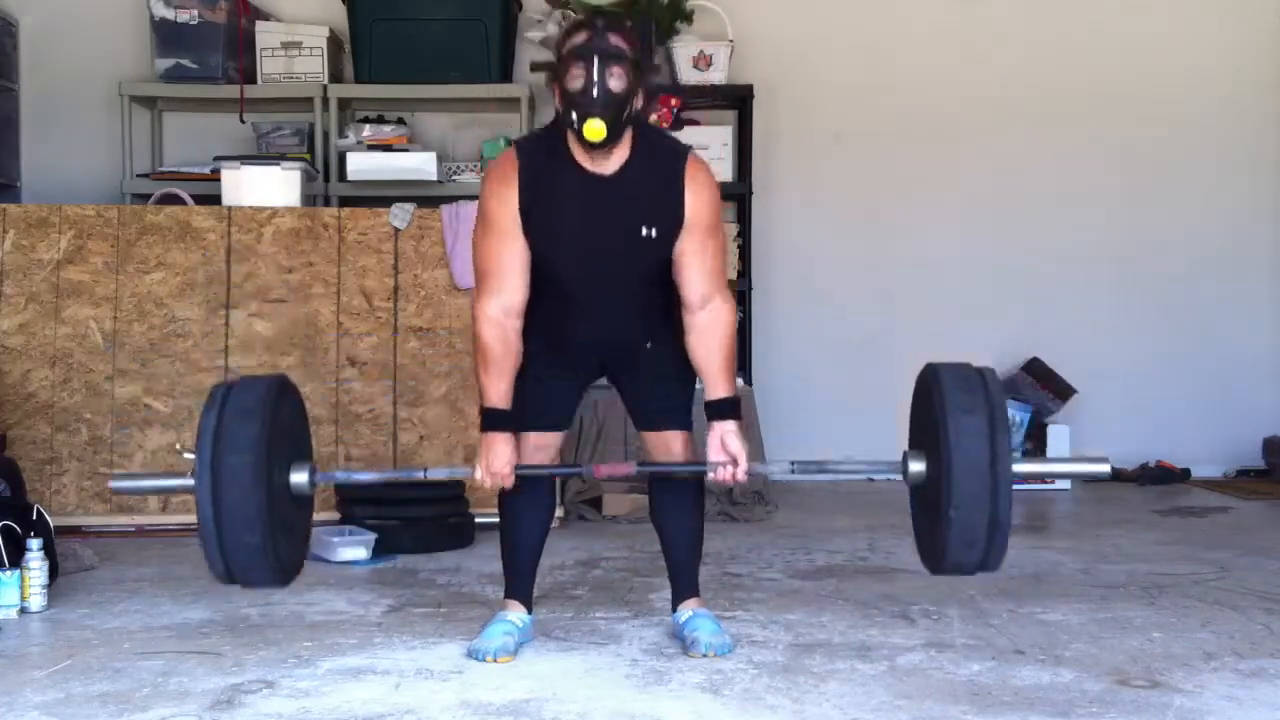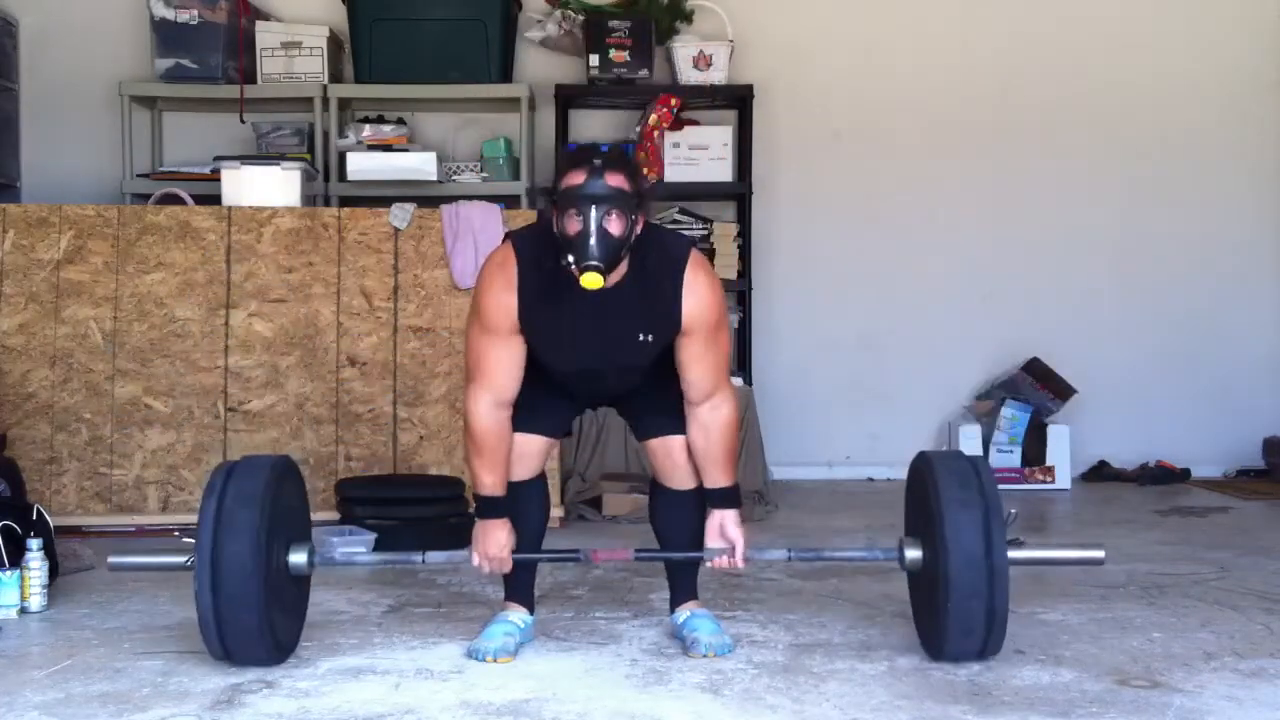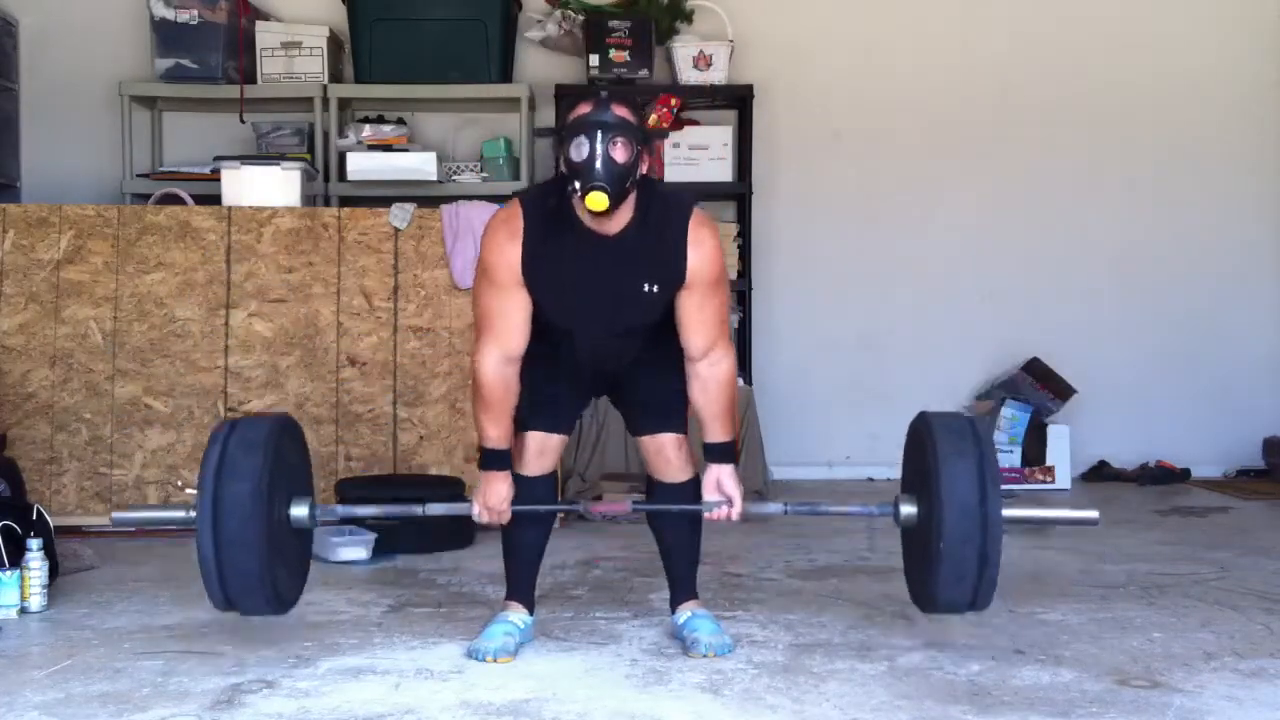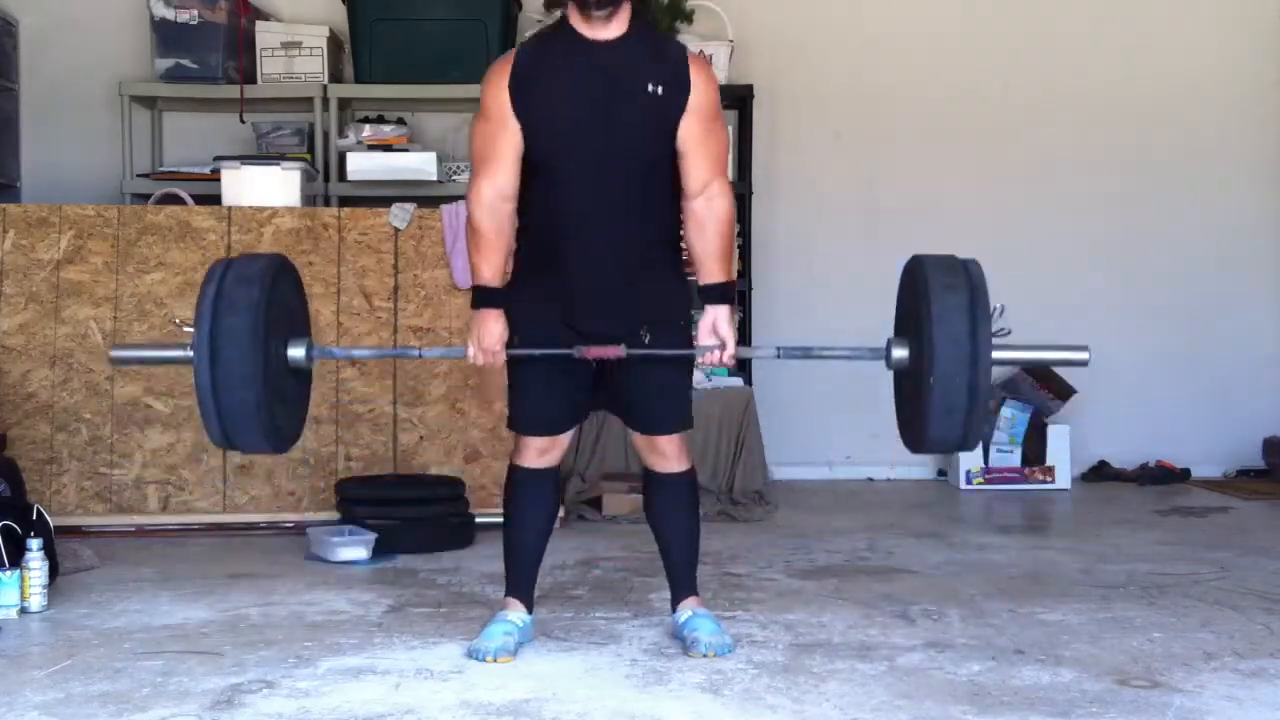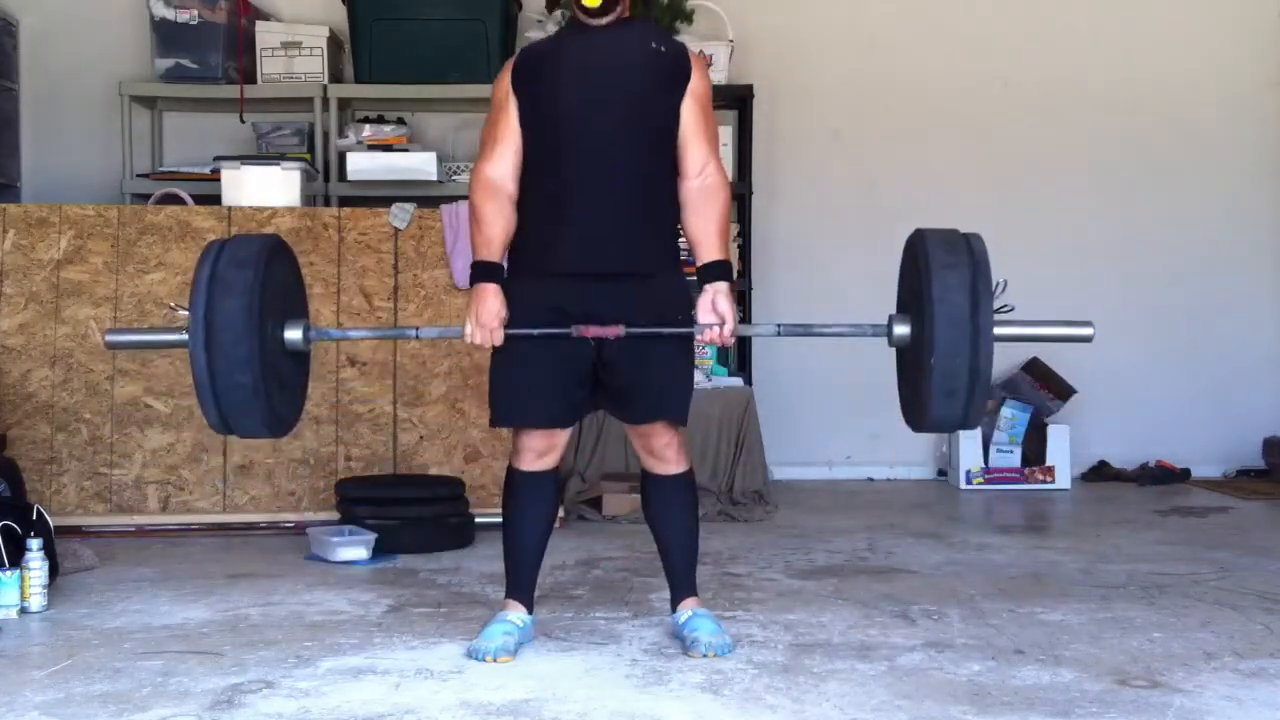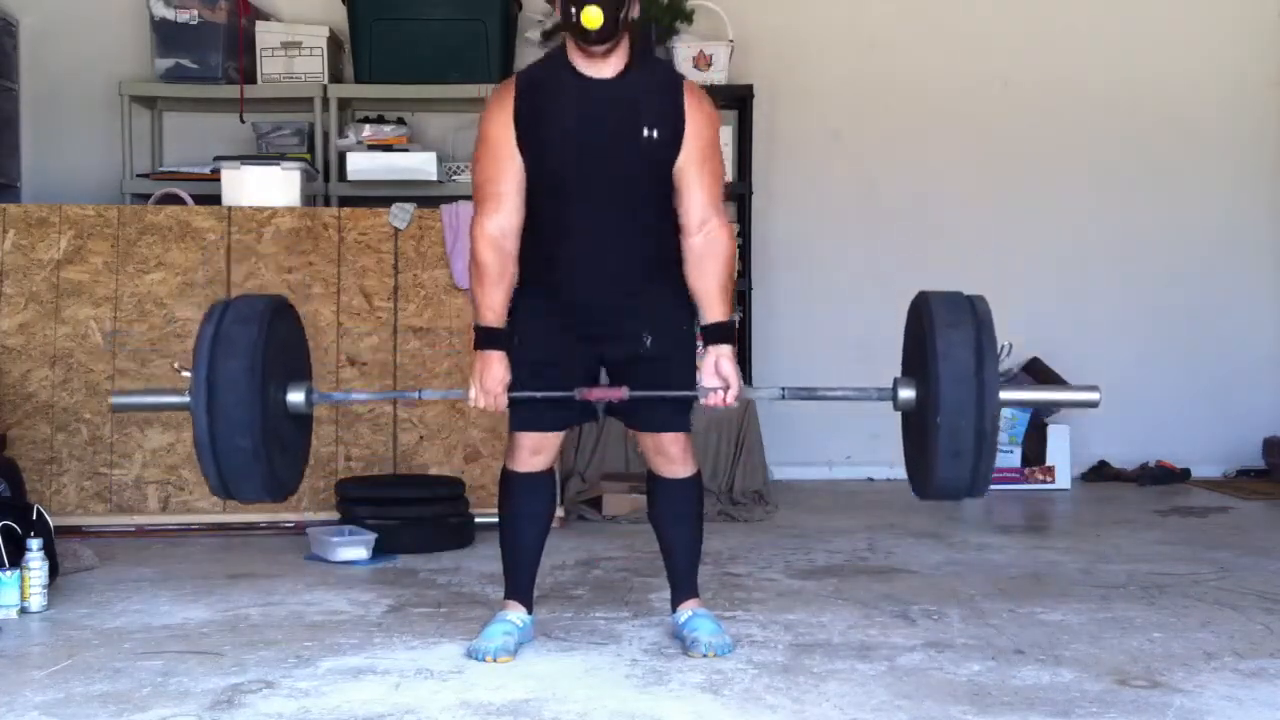
dt=0.4s
person 1, frame 1
left shoulder: (684, 175)
right shoulder: (515, 175)
left elbow: (706, 304)
right elbow: (500, 310)
left wrist: (725, 415)
right wrist: (495, 428)
left hip: (649, 329)
right hip: (551, 333)
left knee: (673, 448)
right knee: (531, 450)
left ankle: (688, 605)
right ankle: (516, 609)
person 1, frame 2
left shoulder: (689, 278)
right shoulder: (509, 272)
left elbow: (709, 401)
right elbow: (489, 401)
left wrist: (724, 504)
right wrist: (490, 511)
left hip: (649, 372)
right hip: (547, 373)
left knee: (679, 457)
right knee: (518, 455)
left ankle: (687, 606)
right ankle: (517, 609)
person 1, frame 3
left shoulder: (690, 234)
right shoulder: (515, 231)
left elbow: (708, 355)
right elbow: (499, 355)
left wrist: (720, 459)
right wrist: (493, 464)
left hip: (649, 351)
right hip: (552, 351)
left knee: (670, 454)
right knee: (531, 454)
left ankle: (687, 606)
right ankle: (517, 609)
person 1, frame 4
left shoulder: (683, 71)
right shoulder: (517, 73)
left elbow: (706, 193)
right elbow: (494, 194)
left wrist: (716, 303)
right wrist: (488, 305)
left hip: (651, 301)
right hip: (544, 303)
left knee: (666, 448)
right knee: (536, 449)
left ankle: (687, 604)
right ankle: (516, 607)
person 1, frame 5
left shoulder: (674, 59)
right shoulder: (528, 65)
left elbow: (701, 174)
right elbow: (497, 177)
left wrist: (716, 278)
right wrist: (487, 279)
left hip: (649, 289)
right hip: (542, 290)
left knee: (662, 445)
right knee: (535, 448)
left ankle: (688, 604)
right ankle: (517, 607)
person 1, frame 6
left shoulder: (679, 101)
right shoulder: (516, 102)
left elbow: (704, 226)
right elbow: (496, 229)
left wrist: (719, 336)
right wrist: (490, 345)
left hip: (651, 304)
right hip: (547, 308)
left knee: (670, 447)
right knee: (529, 449)
left ankle: (688, 605)
right ankle: (516, 608)
